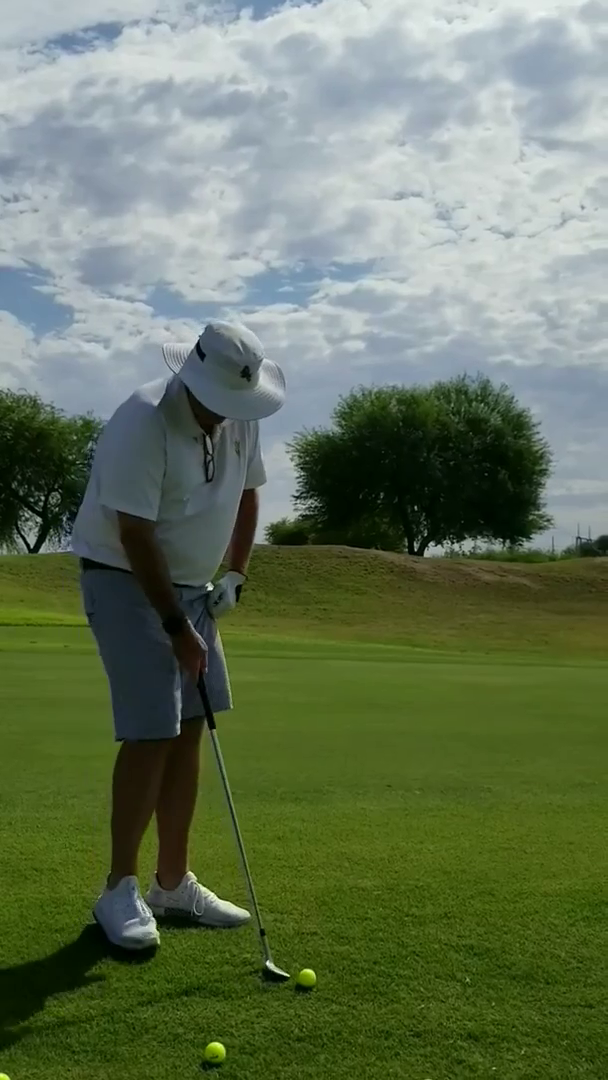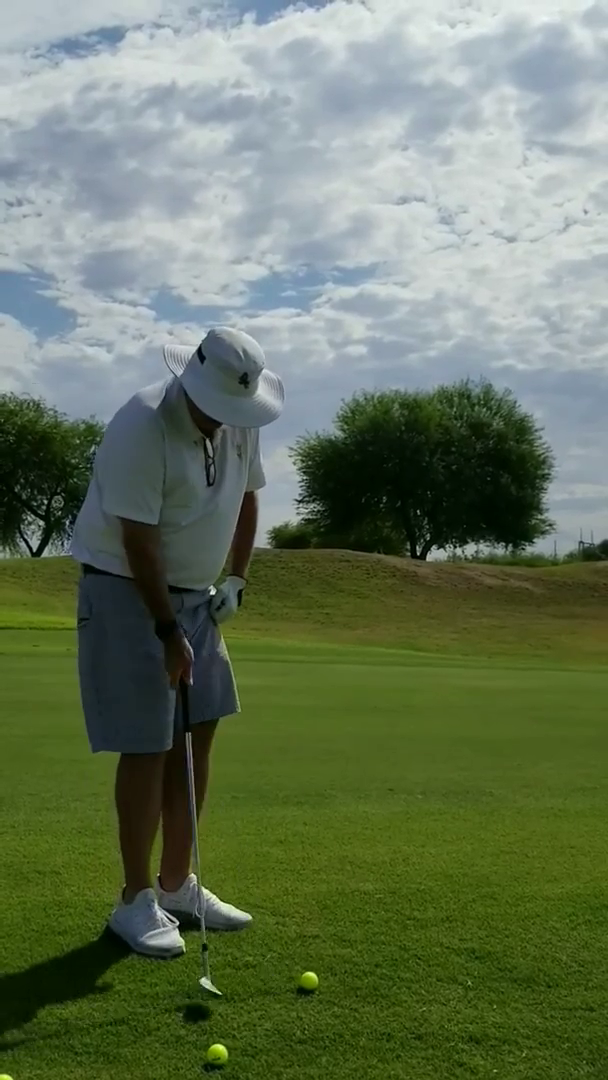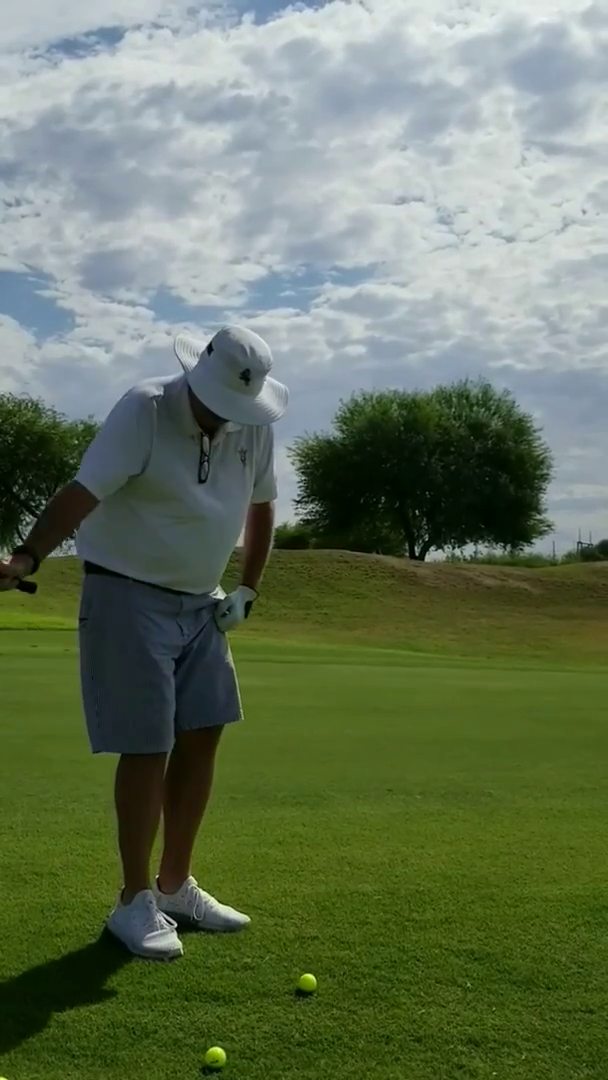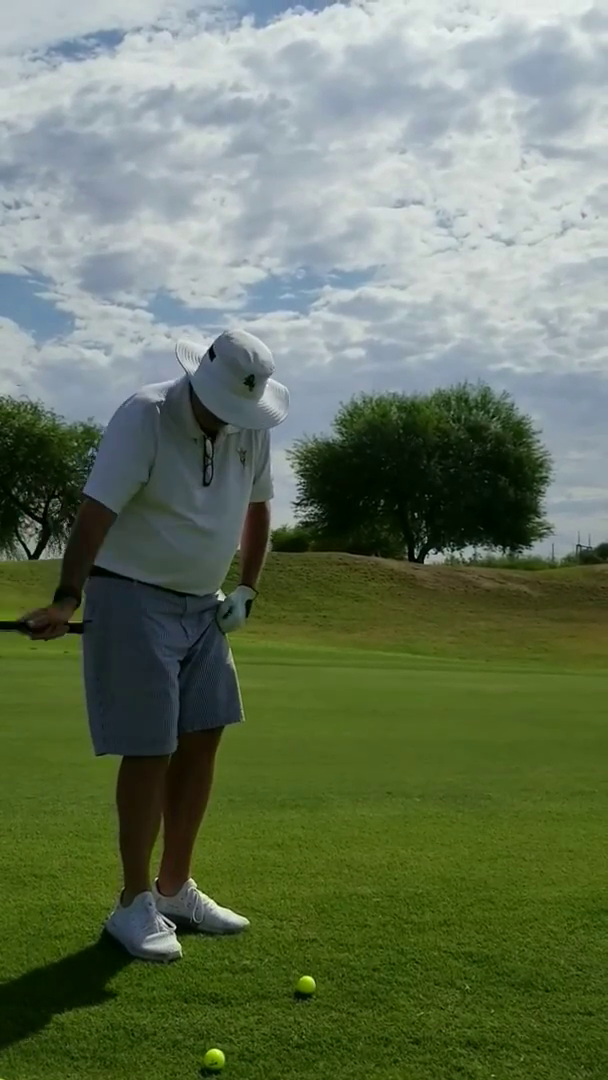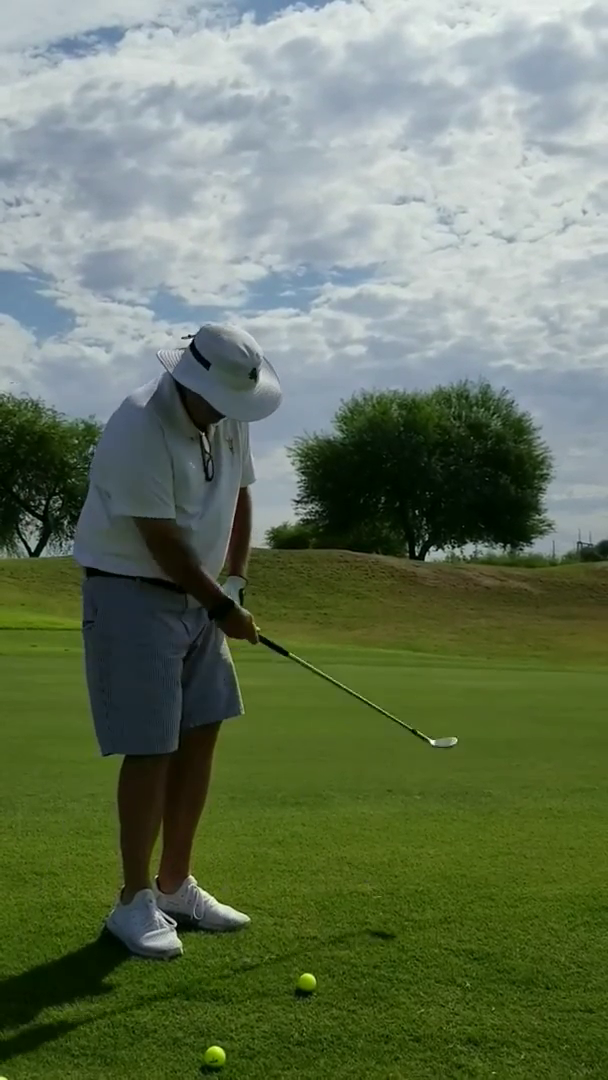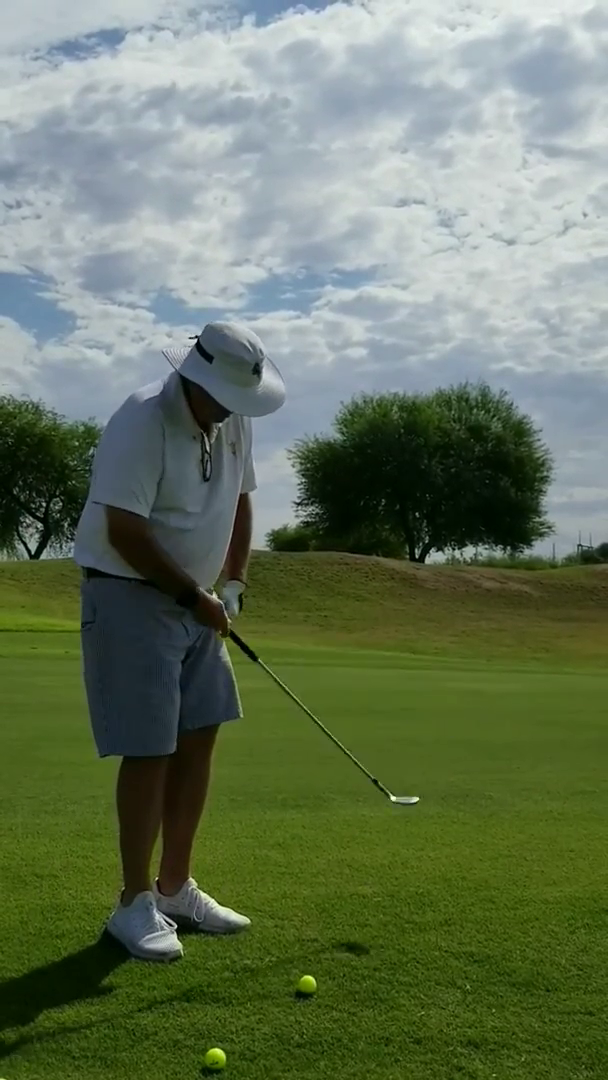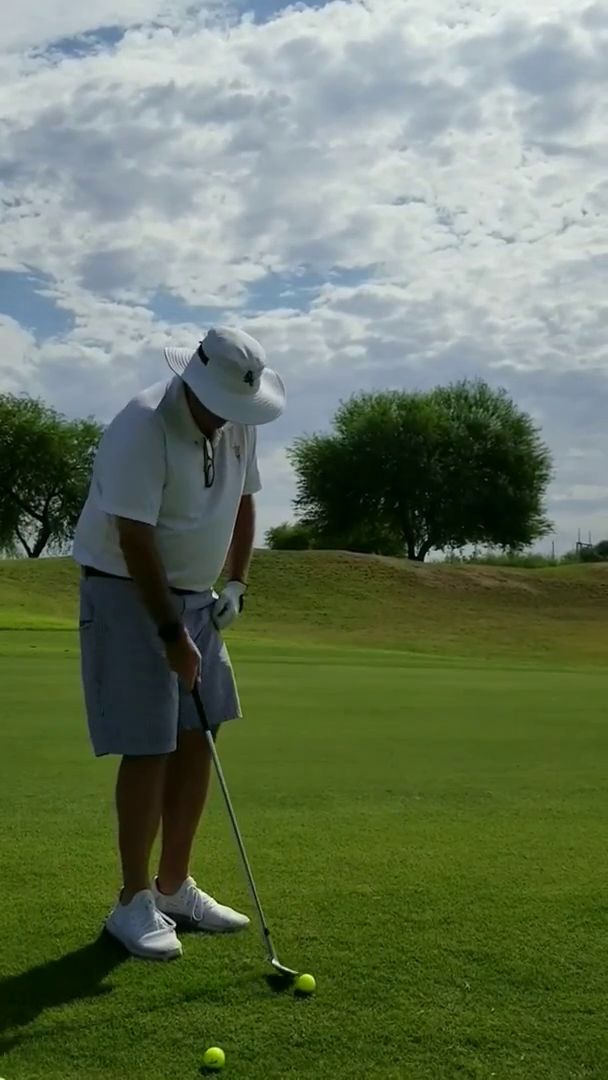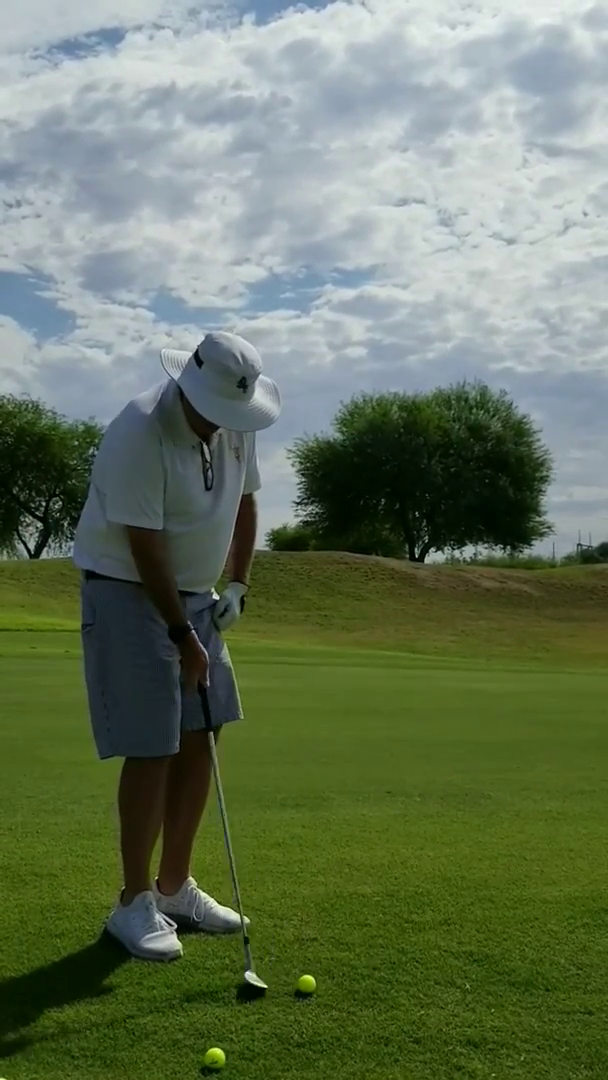
dt=0.5s
person 1, frame 1
left shoulder: (240, 417)
right shoulder: (141, 421)
left elbow: (247, 493)
right elbow: (136, 535)
left wrist: (234, 577)
right wrist: (176, 626)
left hip: (191, 589)
right hip: (127, 584)
left knee: (186, 735)
right knee: (152, 733)
left ankle: (173, 883)
right ankle: (121, 886)
person 1, frame 2
left shoulder: (240, 421)
right shoulder: (141, 425)
left elbow: (246, 497)
right elbow: (138, 540)
left wrist: (236, 580)
right wrist: (168, 635)
left hip: (195, 594)
right hip: (128, 596)
left knee: (197, 735)
right knee: (147, 746)
left ankle: (177, 884)
right ankle: (137, 898)
person 1, frame 3
left shoulder: (254, 426)
right shoulder: (141, 412)
left elbow: (261, 507)
right elbow: (81, 494)
left wrist: (247, 591)
left hip: (200, 602)
right hip: (128, 595)
left knee: (201, 739)
right knee: (146, 749)
left ankle: (175, 886)
right ankle: (134, 900)
person 1, frame 4
left shoulder: (252, 429)
right shoulder: (142, 418)
left elbow: (256, 508)
right elbow: (97, 514)
left wrist: (246, 590)
right wrist: (65, 598)
left hip: (199, 604)
right hip: (131, 598)
left knee: (202, 740)
right knee: (149, 751)
left ankle: (175, 887)
right ankle: (134, 902)
person 1, frame 5
left shoulder: (229, 417)
right shoulder: (137, 426)
left elbow: (238, 495)
right elbow: (162, 540)
left wrist: (236, 581)
right wrist: (221, 609)
left hip: (195, 597)
right hip: (131, 594)
left knee: (200, 737)
right knee: (151, 748)
left ankle: (175, 885)
right ankle: (135, 900)
person 1, frame 6
left shoulder: (233, 421)
right shoulder: (140, 423)
left elbow: (239, 502)
right elbow: (123, 532)
left wrist: (234, 584)
right wrist: (193, 598)
left hip: (195, 602)
right hip: (131, 599)
left knee: (198, 741)
right knee: (149, 751)
left ankle: (176, 888)
right ankle: (135, 903)
person 1, frame 7
left shoulder: (237, 423)
right shoulder: (141, 429)
left elbow: (242, 502)
right elbow: (135, 542)
left wrist: (236, 584)
right wrist: (171, 635)
left hip: (195, 598)
right hip: (127, 597)
left knee: (197, 742)
right knee: (149, 749)
left ankle: (174, 887)
right ankle: (133, 901)
person 1, frame 8
left shoulder: (236, 423)
right shoulder: (138, 432)
left elbow: (244, 502)
right elbow: (145, 547)
left wrist: (237, 586)
right wrist: (181, 638)
left hip: (196, 598)
right hip: (129, 599)
left knee: (199, 741)
right knee: (151, 751)
left ankle: (176, 888)
right ankle: (135, 901)
